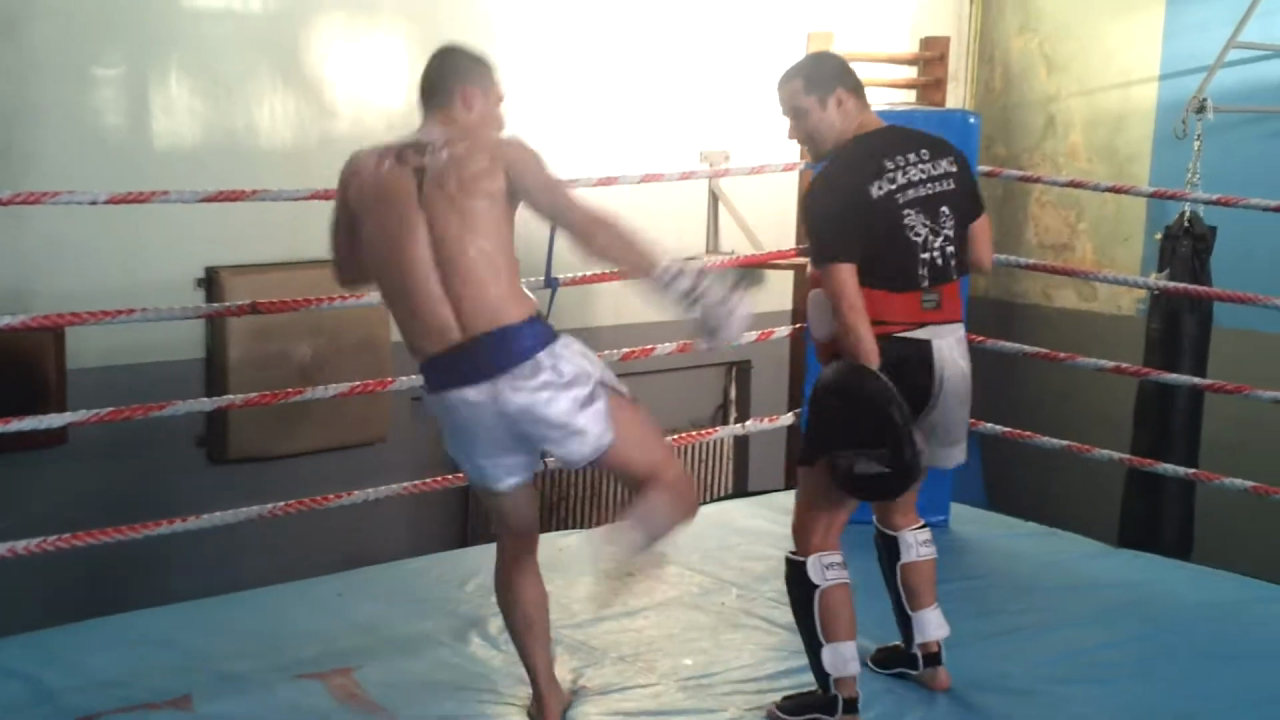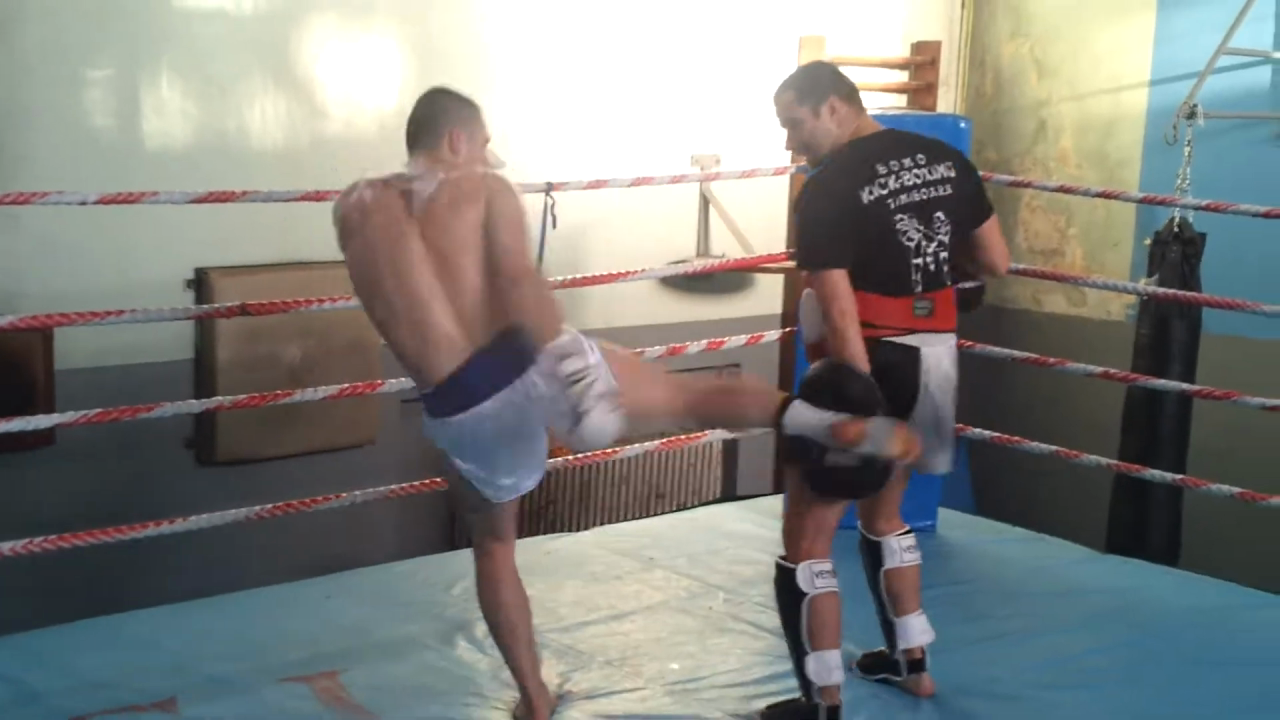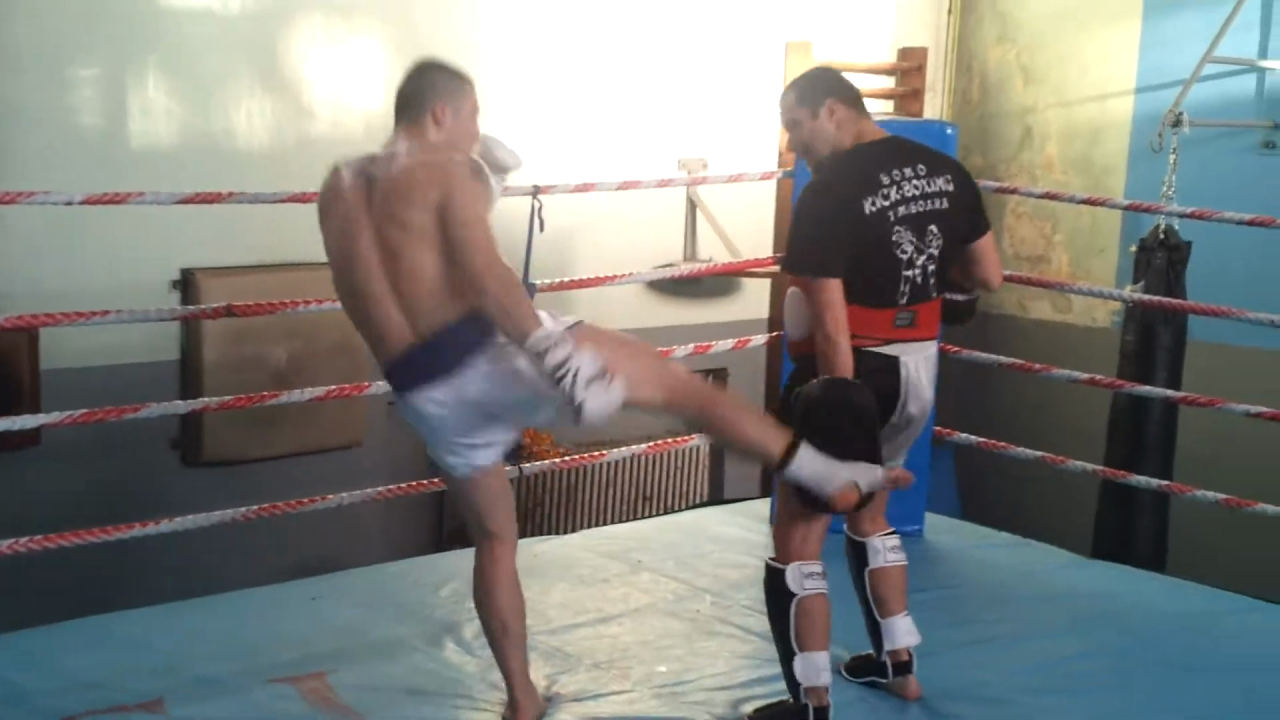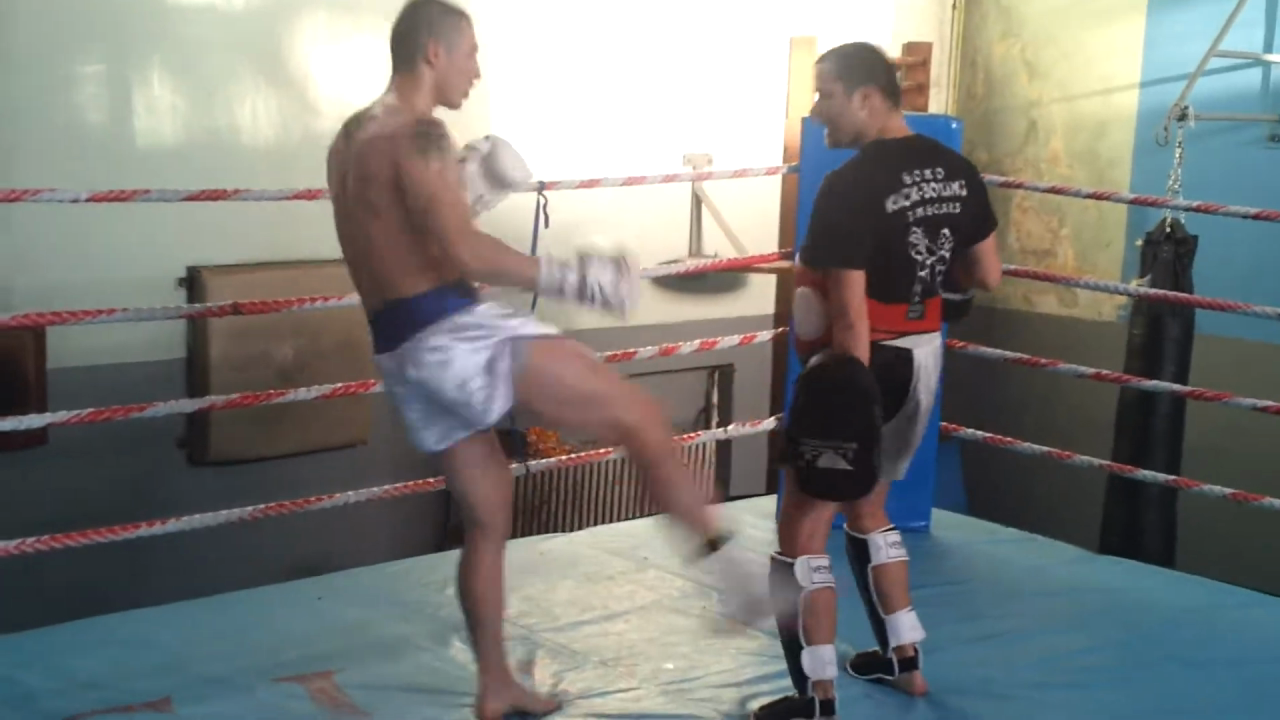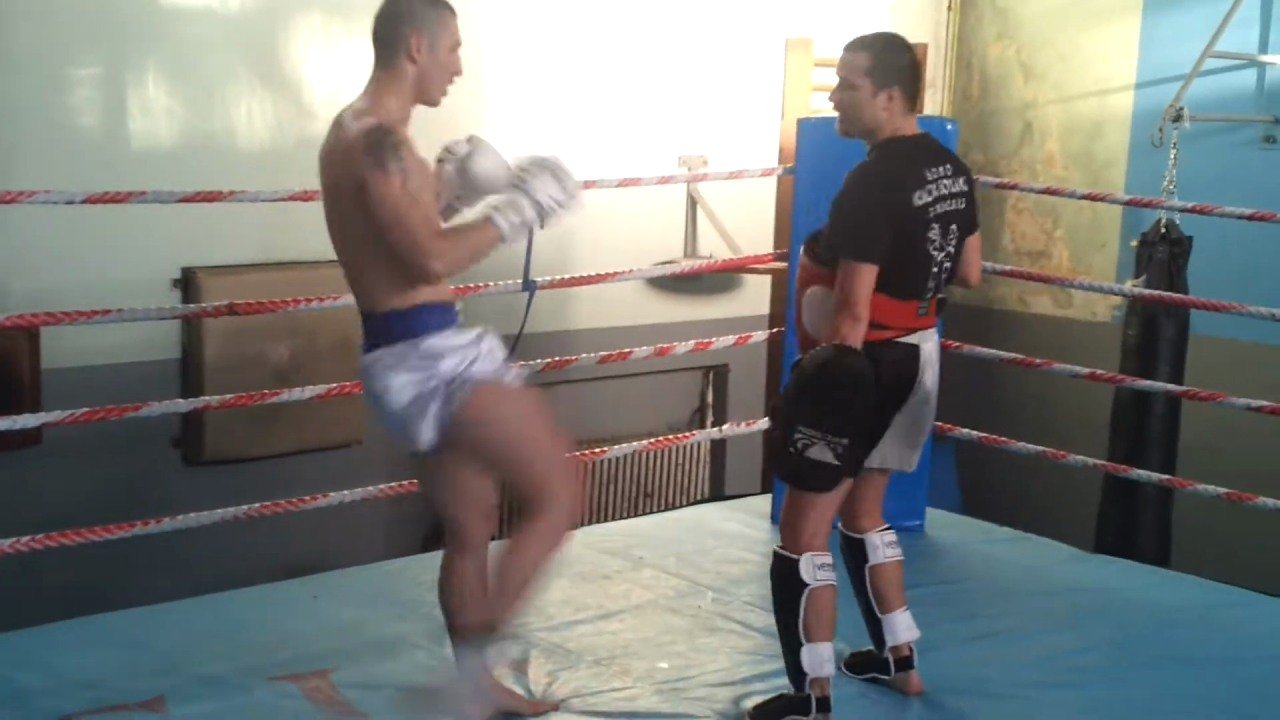
dt=0.1s
person 1, frame 1
left shoulder: (361, 170)
right shoulder: (493, 153)
left elbow: (349, 272)
right elbow: (589, 228)
right wrist: (683, 280)
left hip: (456, 392)
right hip: (531, 363)
left knee: (517, 544)
right knee: (674, 485)
right ankle: (631, 539)
person 1, frame 2
left shoulder: (353, 206)
right shoulder: (481, 190)
right elbow: (521, 280)
right wrist: (573, 359)
left hip: (459, 416)
right hip: (522, 372)
left knee: (492, 546)
right knee: (696, 389)
right ankle: (827, 425)
person 1, frame 3
left shoulder: (337, 185)
right shoulder: (453, 168)
right elbow: (485, 271)
right wrist: (555, 349)
left hip: (425, 396)
right hip: (481, 358)
left knee: (496, 539)
right knee: (684, 388)
right ankle: (820, 473)
person 1, frame 4
left shoulder: (348, 139)
right shoulder: (417, 133)
right elbow: (462, 254)
left wrist: (472, 180)
right wrist: (576, 270)
left hip: (400, 356)
right hip: (447, 333)
left knee: (488, 525)
right knee: (641, 420)
right ankle: (725, 561)
person 1, frame 5
left shoulder: (357, 134)
right shoulder: (379, 136)
right elbow: (430, 259)
left wrist: (455, 182)
right wrist: (519, 207)
left hip: (408, 354)
right hip: (428, 349)
left knee: (471, 532)
right knee: (558, 497)
person 2, frame 1
left shoulder: (834, 183)
right shoulder: (943, 156)
left elbow: (845, 299)
right elbow: (980, 257)
left wrist: (871, 388)
left hip: (876, 365)
right hip: (945, 353)
left knee: (814, 531)
right knee: (897, 507)
right ankle: (925, 653)
person 2, frame 2
left shoulder: (828, 187)
right shoulder: (946, 160)
left elbow: (837, 307)
right elbow: (995, 261)
left wrist: (857, 400)
left hip: (870, 366)
right hip: (936, 360)
left knee: (806, 538)
right knee: (883, 513)
right ankle: (911, 660)
person 2, frame 3
left shoulder: (827, 194)
right shoulder: (946, 172)
left elbow: (829, 315)
right elbow: (988, 277)
left wrist: (844, 401)
left hip: (852, 373)
right hip: (915, 367)
left knee: (795, 540)
right knee: (868, 515)
right ankle: (898, 663)
person 2, frame 4
left shoulder: (849, 186)
right shoulder: (955, 170)
left elbow: (846, 309)
right elbow: (987, 276)
left wrist: (842, 398)
left hip: (864, 367)
right hip: (919, 360)
left knee: (801, 532)
right knee: (864, 508)
right ankle: (903, 658)
person 2, frame 5
left shoulder: (872, 182)
right shoulder: (949, 168)
left elbow: (852, 304)
right elbow: (967, 273)
left wrist: (828, 392)
left hip: (868, 363)
right hip: (917, 358)
left knee: (803, 529)
right knee: (862, 510)
right ankle: (898, 658)
